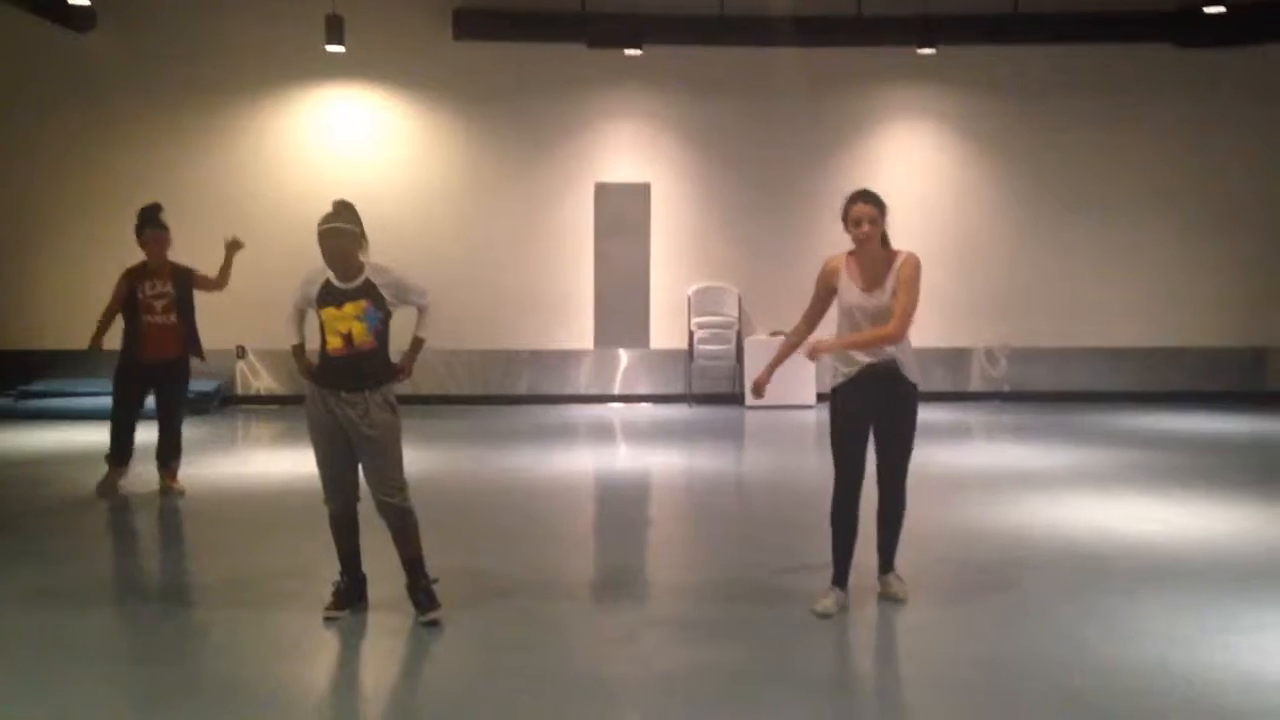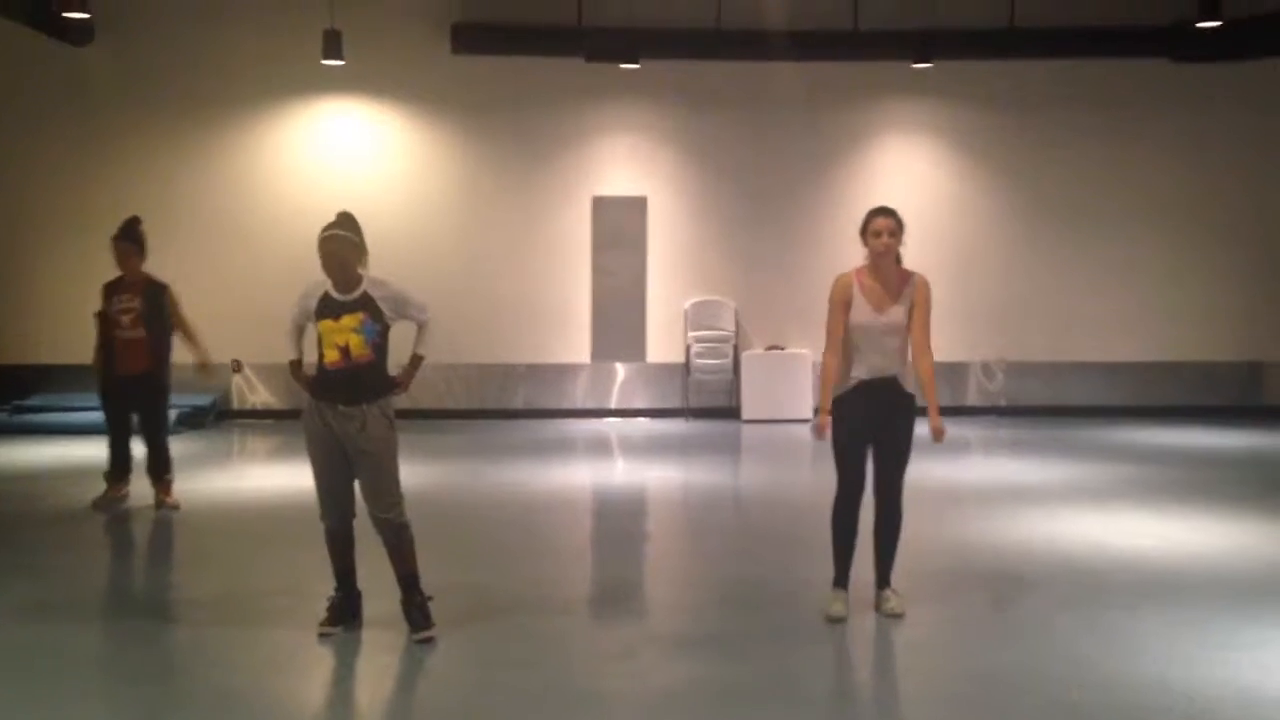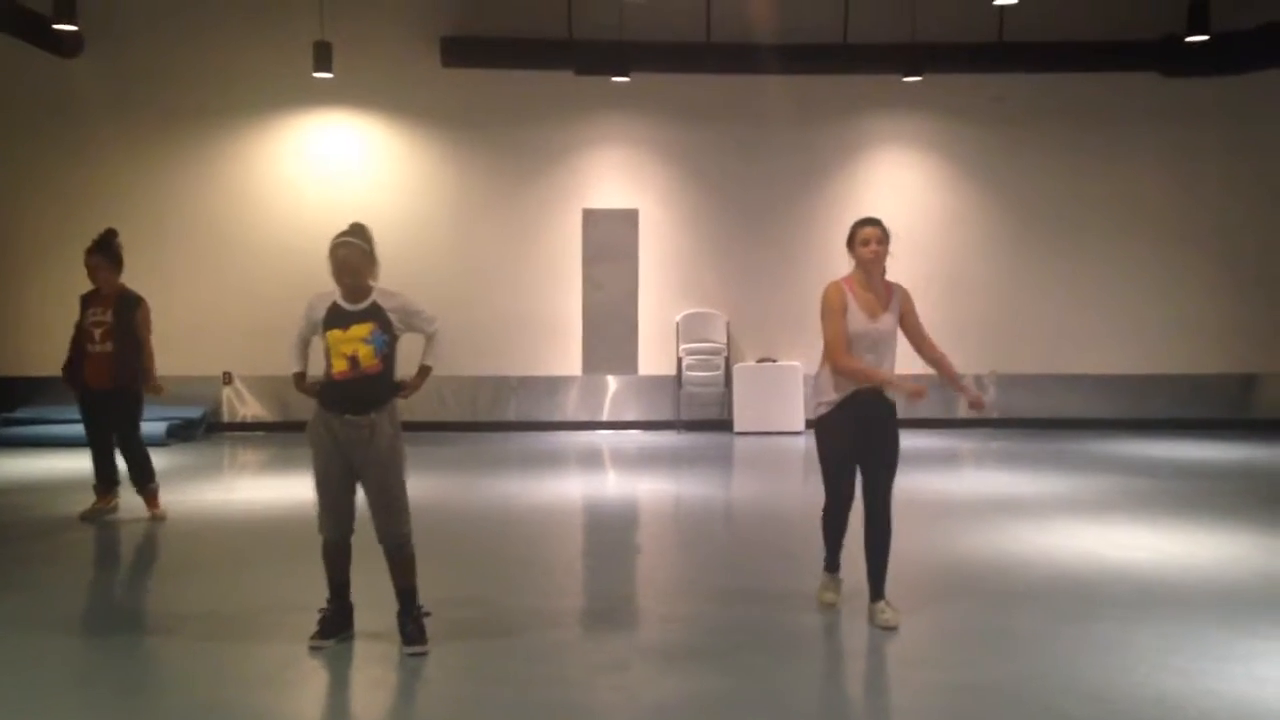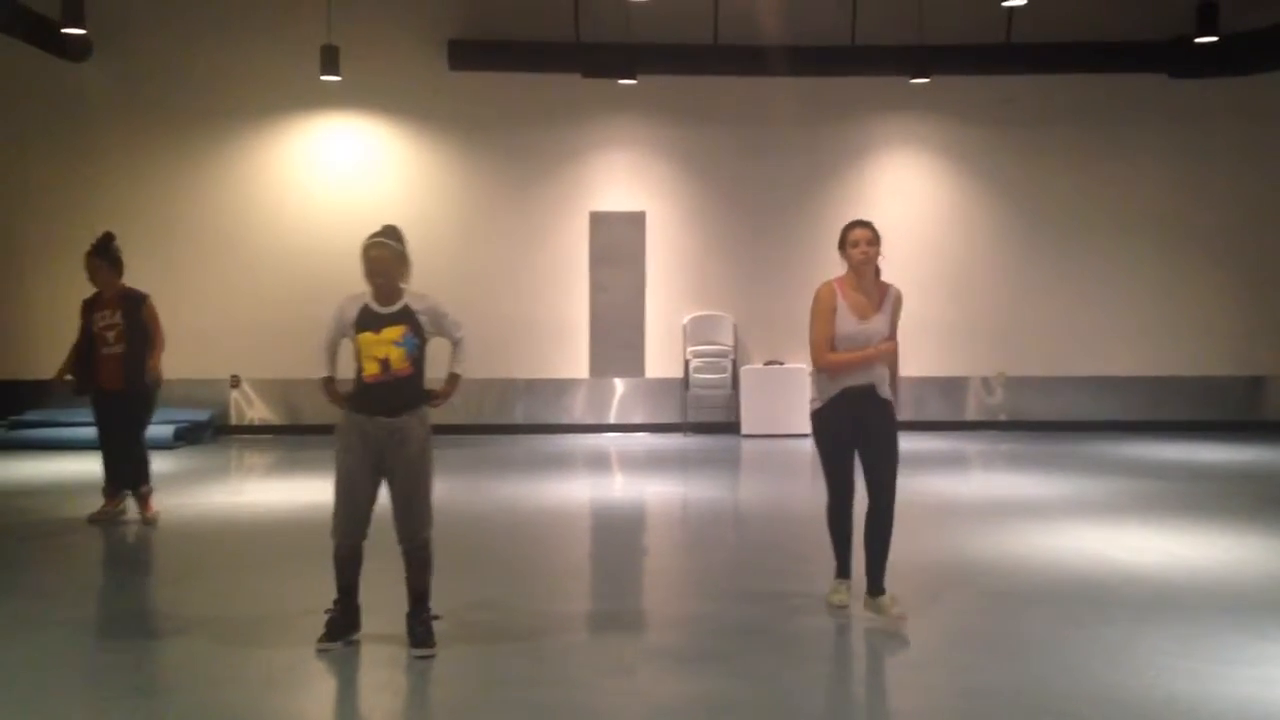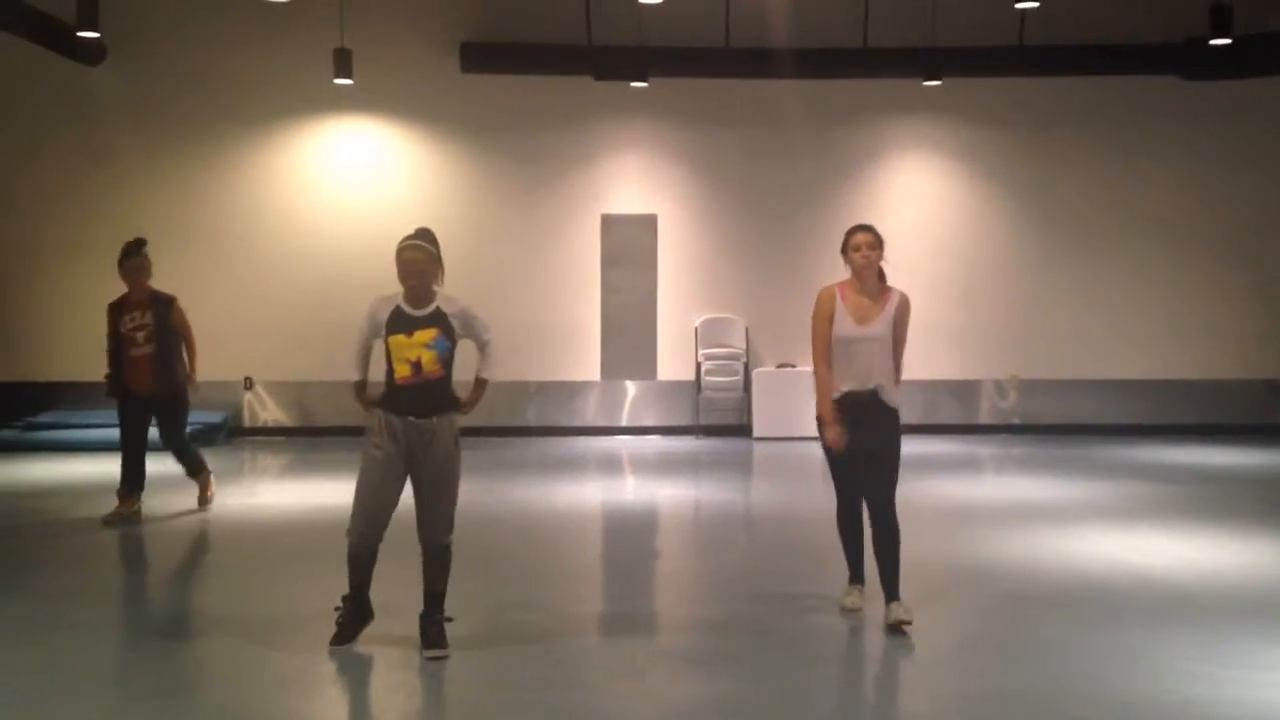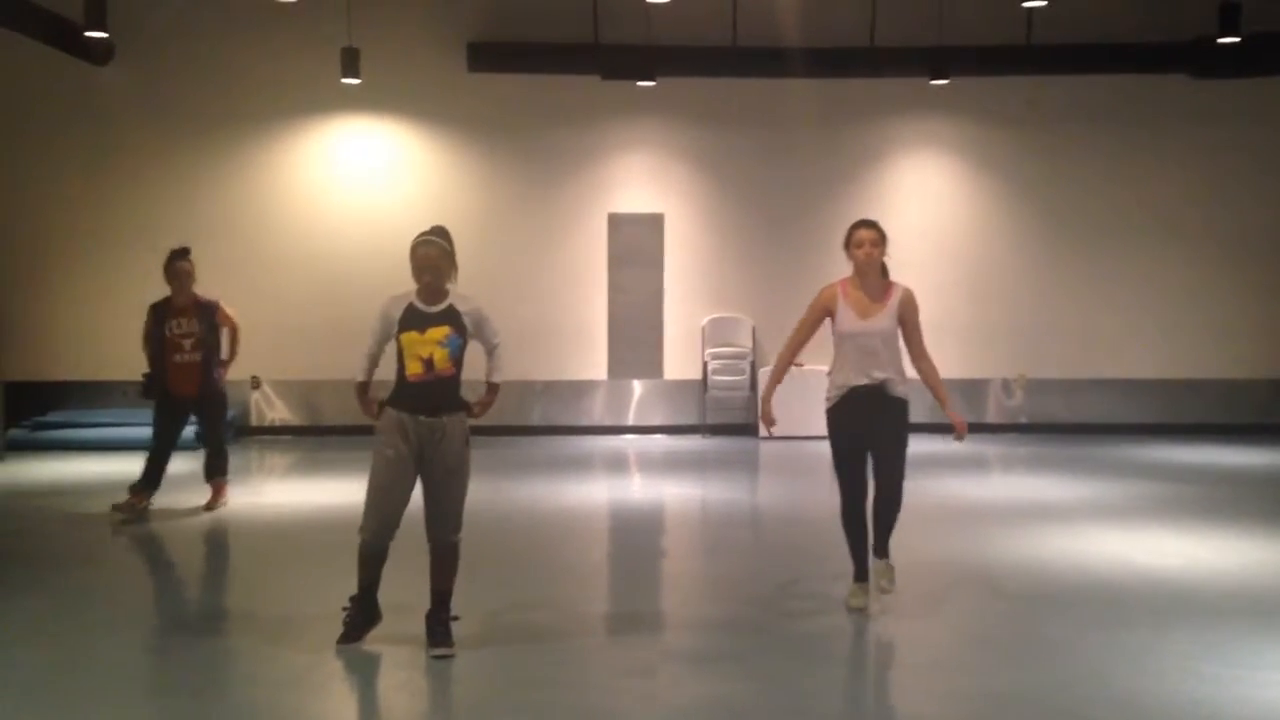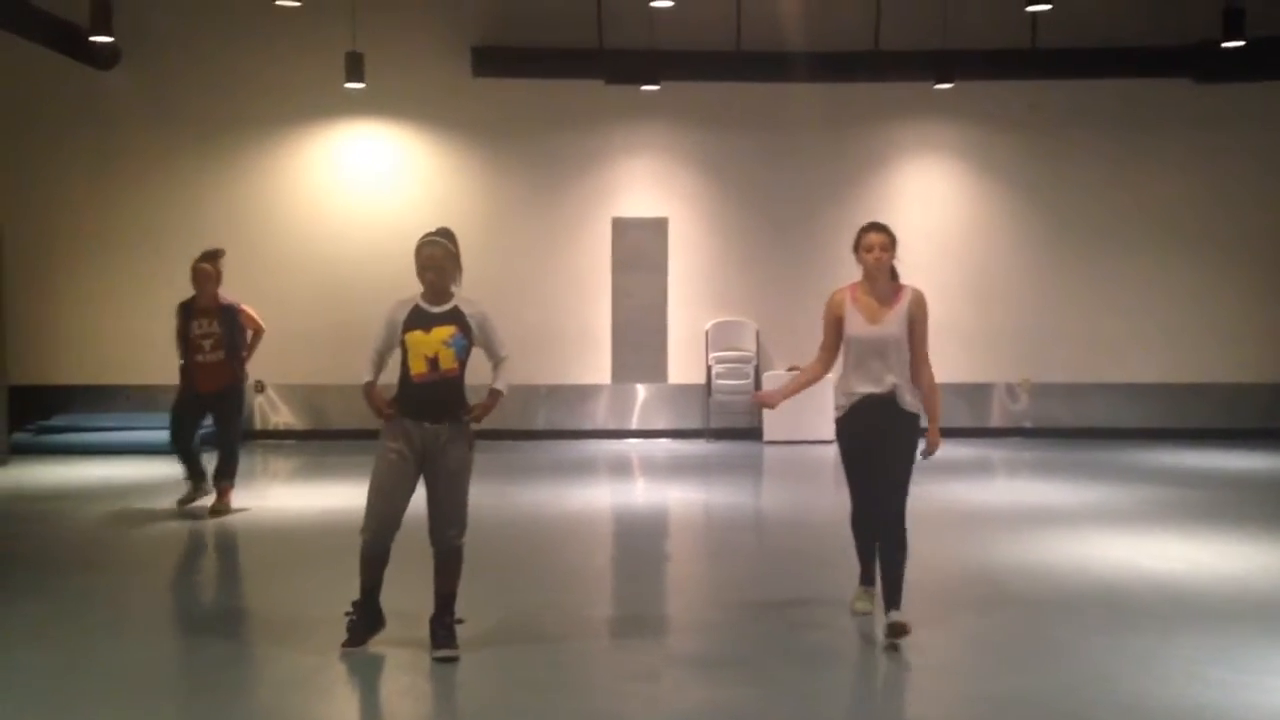
dt=0.3s
person 1, frame 1
left shoulder: (385, 280)
right shoulder: (313, 284)
left elbow: (424, 303)
right elbow: (296, 314)
left wrist: (412, 354)
right wrist: (300, 356)
left hip: (374, 400)
right hip: (325, 401)
left knee: (391, 495)
right knee: (338, 498)
left ankle: (419, 584)
right ankle: (351, 583)
person 1, frame 2
left shoulder: (384, 294)
right shoulder: (312, 297)
left elbow: (424, 319)
right elbow: (295, 328)
left wrist: (411, 368)
right wrist: (297, 369)
left hip: (371, 413)
right hip: (323, 414)
left knee: (387, 510)
right knee: (334, 513)
left ankle: (414, 600)
right ankle: (346, 600)
person 1, frame 3
left shoulder: (394, 306)
right shoulder: (320, 307)
left elbow: (432, 330)
right elbow: (302, 341)
left wrist: (420, 376)
right wrist: (300, 378)
left hip: (378, 424)
right hip: (330, 424)
left knee: (392, 524)
right knee: (333, 525)
left ankle: (410, 615)
right ankle: (338, 612)
person 1, frame 4
left shoulder: (424, 309)
right shoulder: (350, 310)
left elbow: (458, 337)
right elbow: (330, 344)
left wrist: (451, 383)
right wrist: (329, 384)
left hip: (408, 426)
right hip: (359, 426)
left knee: (414, 528)
right knee: (348, 526)
left ankle: (420, 619)
right ankle: (345, 612)
person 1, frame 5
left shoulder: (456, 312)
right shoulder: (382, 311)
left elbow: (486, 342)
right elbow: (362, 348)
left wrist: (477, 390)
right wrist: (361, 390)
left hip: (439, 429)
right hip: (389, 425)
left knee: (436, 531)
right knee: (364, 524)
left ankle: (433, 621)
right ankle: (356, 607)
person 1, frame 6
left shoulder: (468, 311)
right shoulder: (394, 309)
left elbow: (493, 348)
right elbow: (373, 351)
left wrist: (490, 393)
right wrist: (363, 392)
left hip: (449, 427)
right hip: (399, 423)
left knee: (445, 529)
right knee: (377, 522)
left ankle: (439, 620)
right ankle: (364, 607)
person 1, frame 7
left shoulder: (472, 314)
right shoulder: (401, 312)
left elbow: (500, 359)
right elbow: (378, 355)
left wrist: (492, 398)
right wrist: (371, 389)
left hip: (452, 432)
right hip: (403, 428)
left knee: (448, 532)
right knee: (378, 523)
left ankle: (444, 623)
right ankle: (367, 611)
person 2, frame 1
left shoulder: (906, 264)
right shoulder: (835, 268)
left elbow: (896, 329)
right elbow: (806, 324)
left wrist: (838, 343)
right wrist: (768, 371)
left hip: (897, 382)
right hip: (851, 383)
left knee: (893, 482)
right knee: (847, 484)
left ankle: (887, 570)
right ankle: (838, 584)
person 2, frame 2
left shoulder: (916, 285)
right shoulder: (845, 284)
left elbow: (921, 349)
right elbow: (834, 350)
left wrist: (933, 410)
right wrist: (825, 408)
left hip: (896, 396)
right hip: (851, 396)
left knee: (890, 495)
right knee: (849, 491)
left ankle: (884, 585)
right ankle: (840, 587)
person 2, frame 3
left shoulder: (899, 295)
right shoulder: (836, 293)
left elbow: (925, 347)
right elbow: (840, 361)
left wrist: (963, 388)
right wrist: (897, 382)
left hip: (880, 407)
right hip: (837, 407)
left knee: (879, 504)
right knee: (839, 500)
left ankle: (878, 597)
right ankle: (831, 572)
person 2, frame 4
left shoulder: (892, 296)
right shoulder: (828, 294)
right elbow: (821, 359)
left wrist: (893, 384)
right wrist: (873, 354)
left hip: (876, 403)
right hip: (833, 405)
left knee: (883, 496)
right knee: (840, 496)
left ankle: (877, 590)
right ankle: (842, 577)
person 2, frame 5
left shoulder: (898, 301)
right shoulder: (829, 299)
right elbow: (821, 365)
right wrist: (827, 419)
left hip: (881, 409)
right hip: (839, 410)
left knee: (882, 503)
right knee: (848, 500)
left ankle: (893, 600)
right ankle: (855, 581)
person 2, frame 6
left shoulder: (902, 297)
right shoulder: (831, 295)
left elbow: (920, 356)
right elbow: (794, 346)
left wrist: (948, 408)
right wrist: (768, 393)
left hip: (889, 402)
right hip: (845, 404)
left knee: (890, 489)
right knee: (852, 495)
left ankle: (881, 554)
right ankle: (860, 578)
person 2, frame 7
left shoulder: (912, 300)
right shoulder: (840, 301)
left elbow: (921, 366)
right elbow: (824, 363)
left wrist: (934, 422)
right wrist: (781, 392)
left hip: (900, 413)
right hip: (855, 413)
left knee: (892, 509)
right knee: (864, 504)
left ankle: (893, 608)
right ankle: (867, 583)
person 3, frame 1
left shoulder: (184, 276)
right shoulder: (130, 277)
left elbow: (218, 284)
right elbow: (112, 311)
left wrist: (229, 256)
right wrist: (97, 339)
left hip: (173, 362)
right hip: (136, 361)
left knee: (171, 419)
right knee: (123, 416)
left ankle: (169, 474)
right ankle: (117, 467)
person 3, frame 2
left shoulder: (159, 291)
right shoulder: (110, 290)
left elbow: (181, 324)
right elbow: (103, 329)
left wrist: (199, 351)
right wrist: (99, 362)
left hip: (149, 375)
right hip: (116, 376)
left knee: (155, 433)
right knee: (118, 432)
left ankle: (163, 488)
right ankle: (117, 485)
person 3, frame 3
left shoulder: (134, 303)
right shoulder: (87, 301)
left elbow: (144, 344)
right elbow: (79, 337)
left wrist: (150, 378)
right wrist: (69, 368)
left hip: (123, 387)
right hip: (91, 387)
left knee: (130, 441)
right knee: (99, 443)
left ankle: (151, 498)
right ankle: (107, 495)
person 3, frame 4
left shoulder: (139, 301)
right shoulder: (90, 306)
left elbow: (157, 336)
right elbow: (83, 342)
left wrist: (154, 362)
right wrist: (65, 369)
left hip: (136, 386)
right hip: (104, 388)
left knee: (132, 440)
right knee: (110, 443)
left ankle: (144, 498)
right ankle: (115, 498)
person 3, frame 5
left shoulder: (167, 304)
right shoulder: (116, 309)
left elbow: (188, 337)
right elbow: (114, 346)
left wrist: (191, 369)
right wrist: (114, 377)
left hip: (167, 387)
right hip: (132, 389)
left knee: (173, 440)
right knee: (131, 444)
left ankle: (204, 479)
right ankle: (129, 500)
person 3, frame 6
left shoulder: (210, 308)
right shoulder: (157, 311)
left elbow: (233, 327)
right elbow: (148, 340)
left wrist: (228, 361)
right wrist: (156, 369)
left hip: (208, 388)
right hip: (171, 390)
left knee: (214, 439)
right knee: (161, 442)
left ankle: (219, 489)
right ankle: (140, 496)
person 3, frame 7
left shoulder: (232, 310)
right shoulder: (184, 310)
left elbow: (259, 329)
left wrist: (245, 358)
right wrist: (187, 360)
left hip: (227, 387)
right hip: (194, 387)
left knee: (227, 439)
right knee: (180, 437)
left ankle: (224, 492)
right ankle: (197, 483)
